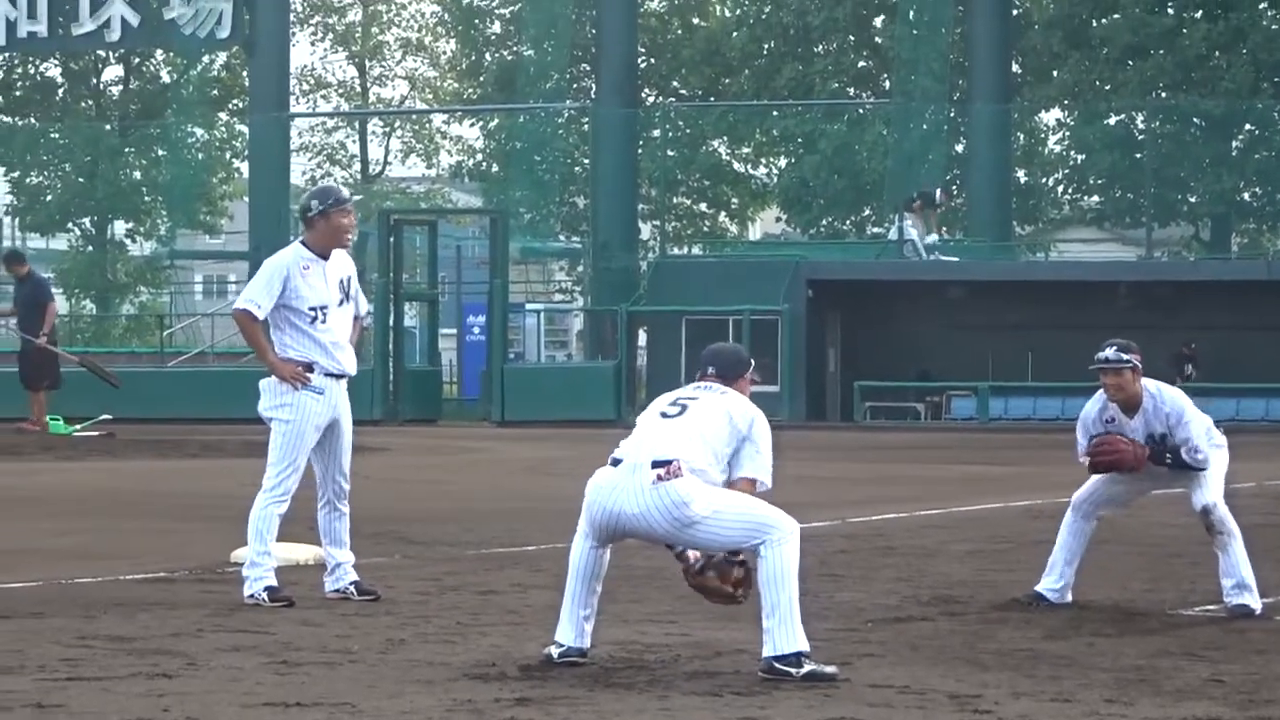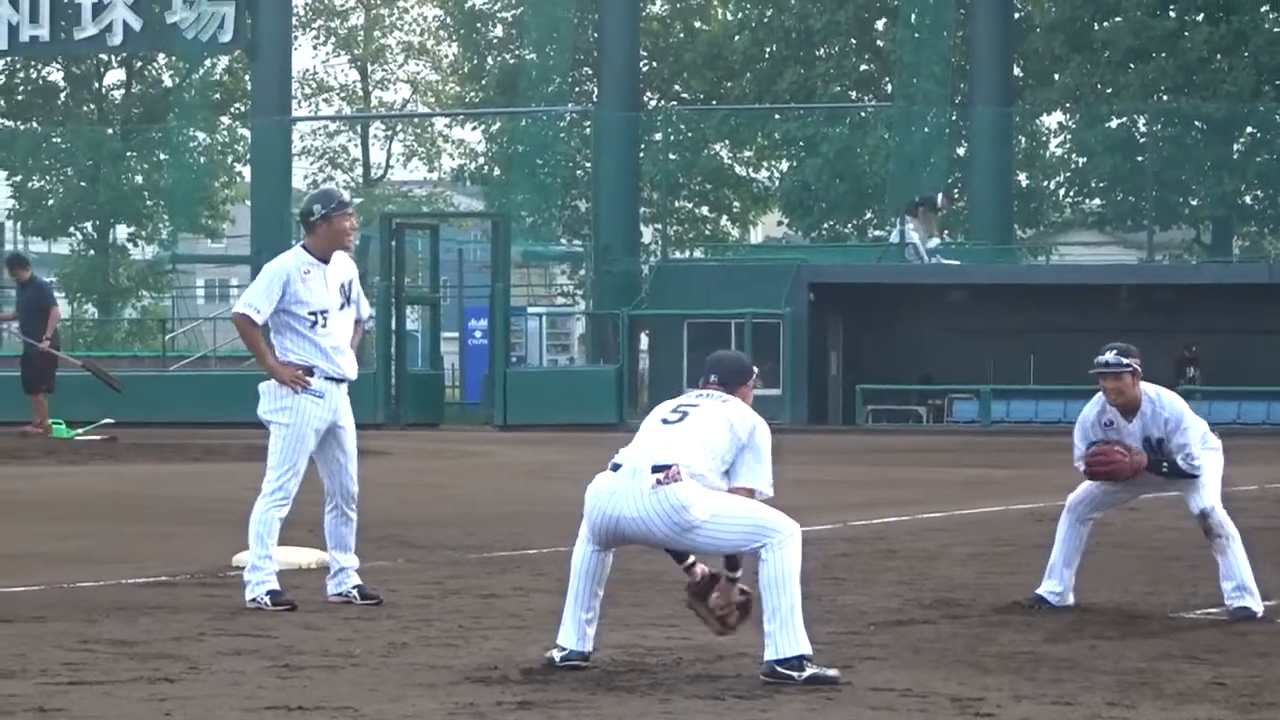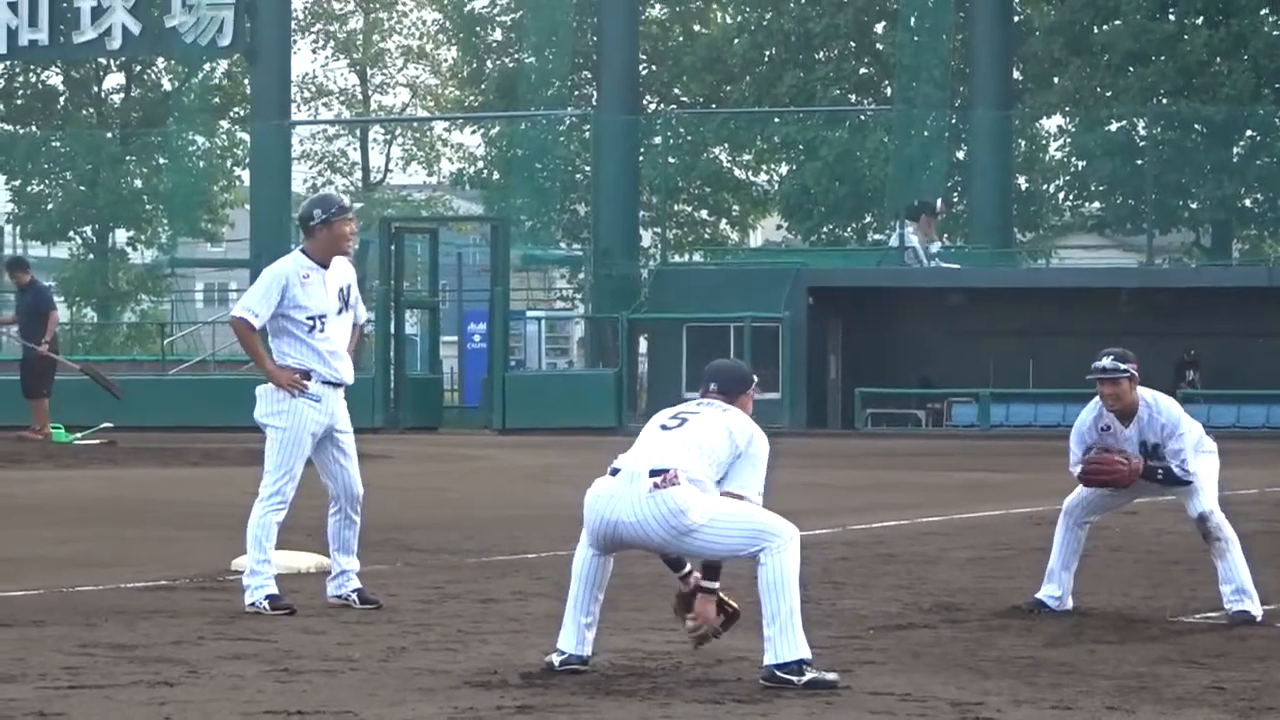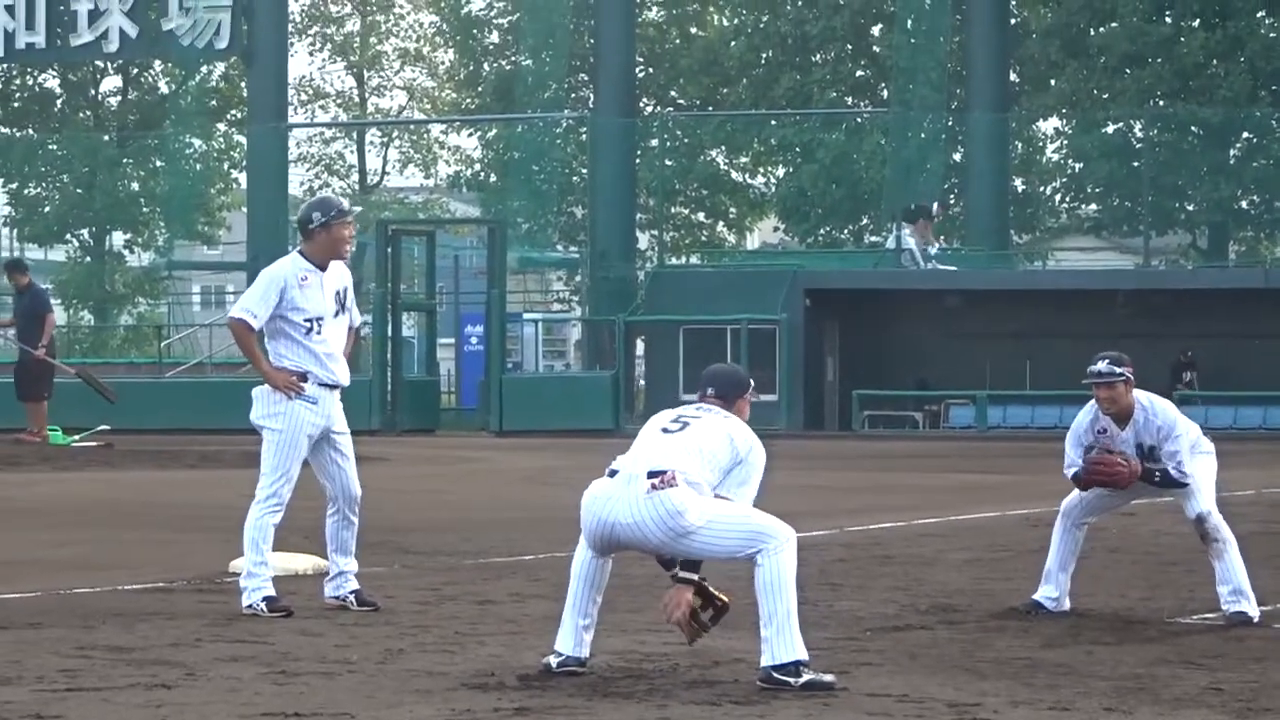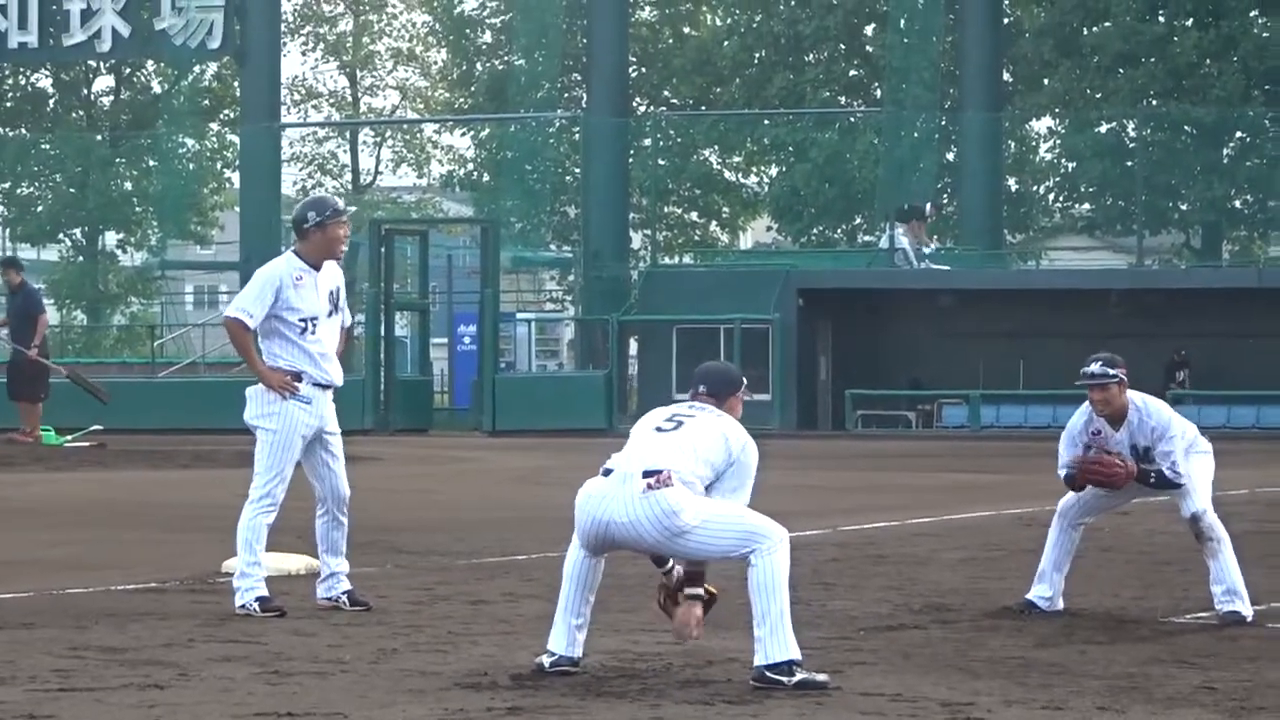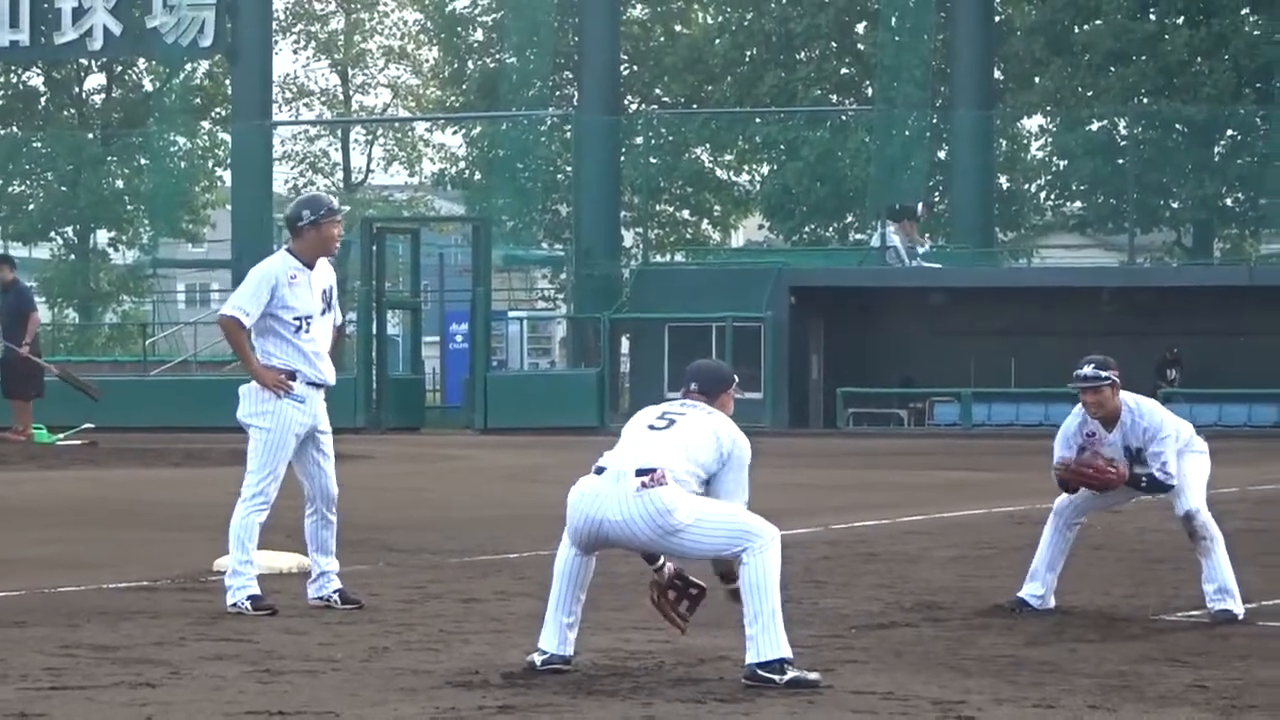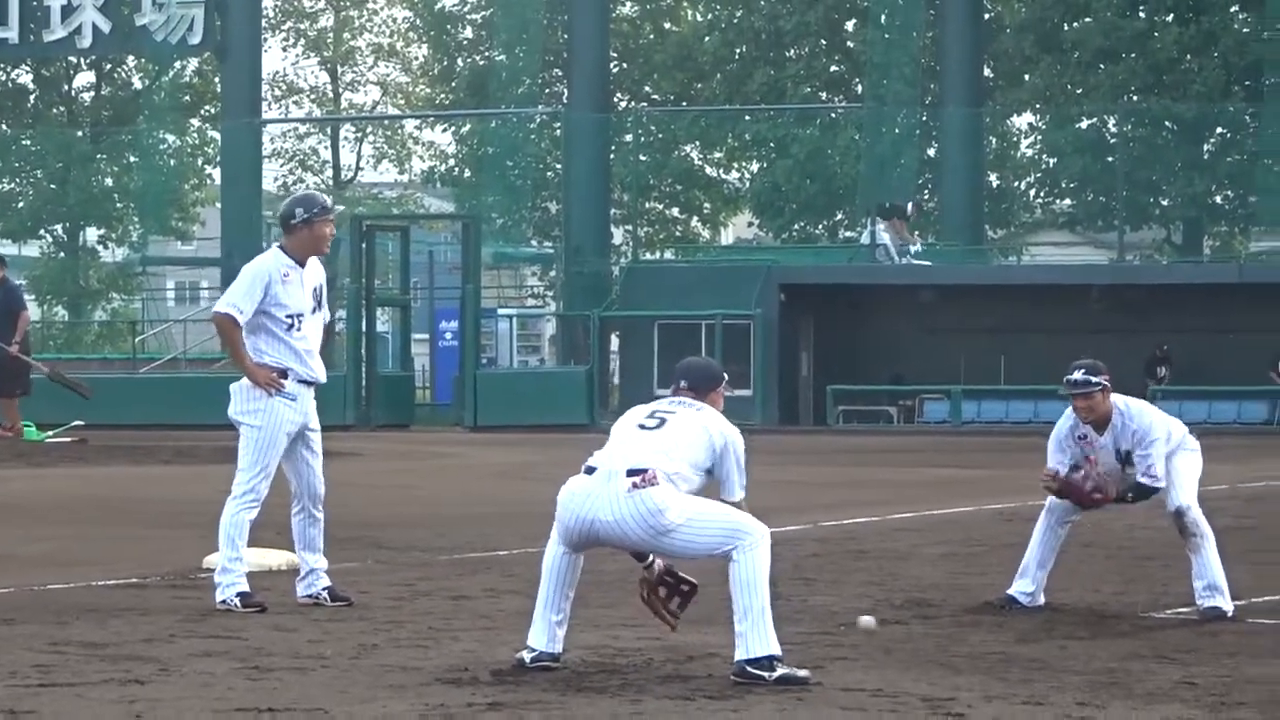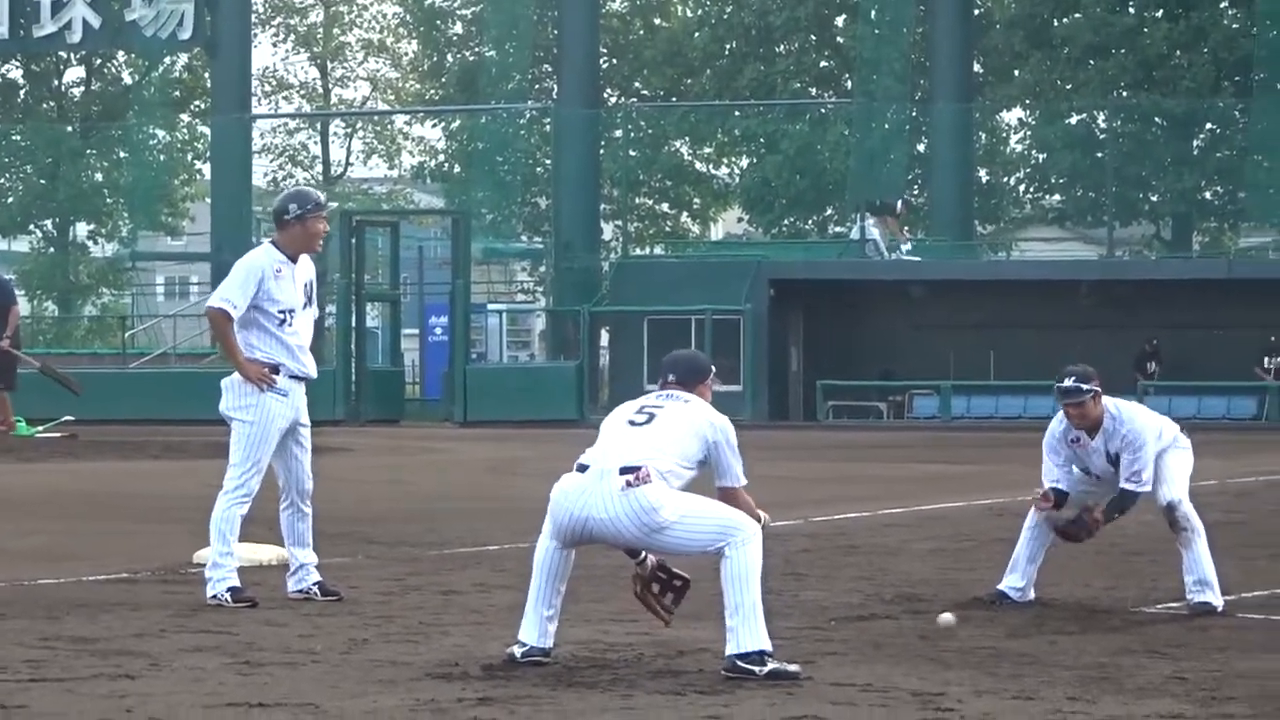
dt=0.1s
person 1, frame 1
left shoulder: (344, 263)
right shoulder: (284, 264)
right elbow: (244, 312)
right wrist: (274, 363)
left hip: (338, 389)
right hip: (302, 391)
left knee: (336, 490)
right knee: (278, 487)
left ankle: (340, 576)
right ankle: (258, 580)
person 1, frame 2
left shoulder: (346, 267)
right shoulder: (285, 268)
right elbow: (243, 315)
right wrist: (273, 367)
left hip: (338, 393)
right hip: (301, 394)
left knee: (345, 491)
right knee: (279, 491)
left ankle: (344, 579)
right ankle: (260, 584)
person 1, frame 3
left shoulder: (344, 271)
right shoulder: (284, 272)
right elbow: (241, 320)
right wrist: (271, 371)
left hip: (335, 397)
right hip: (298, 398)
left knee: (349, 494)
right knee: (276, 496)
left ankle: (344, 582)
right ankle: (259, 589)
person 1, frame 4
left shoulder: (341, 274)
right shoulder: (282, 273)
right elbow: (239, 321)
right wrist: (267, 372)
left hip: (331, 399)
right hip: (294, 401)
left knee: (347, 494)
right knee: (272, 497)
left ankle: (342, 583)
right ankle: (256, 590)
person 1, frame 5
left shoulder: (333, 273)
right shoulder: (277, 273)
right elbow: (234, 320)
right wrist: (262, 372)
left hip: (324, 399)
right hip: (288, 400)
left knee: (336, 495)
right knee: (265, 498)
left ankle: (334, 584)
right ankle: (249, 591)
person 1, frame 6
left shoulder: (325, 273)
right shoulder: (272, 271)
right elbow: (229, 318)
right wrist: (256, 370)
left hip: (315, 398)
right hip: (281, 399)
left knee: (324, 495)
right knee: (258, 495)
left ankle: (325, 584)
right ankle: (241, 589)
person 1, frame 7
left shoulder: (315, 271)
right shoulder: (265, 268)
right elbow: (223, 316)
right wrist: (249, 368)
left hip: (305, 396)
right hip: (272, 397)
left knee: (312, 493)
right knee: (248, 492)
left ankle: (313, 581)
right ankle: (230, 586)
person 1, frame 8
left shoulder: (306, 267)
right shoulder: (258, 263)
right elbow: (217, 311)
right wrist: (241, 364)
left hip: (296, 391)
right hip: (263, 392)
left knee: (299, 489)
right knee: (240, 487)
left ankle: (304, 576)
right ankle: (221, 581)
person 2, frame 1
left shoulder: (662, 401)
right shoulder: (748, 412)
right elbow: (740, 494)
left wrist: (679, 550)
left hip: (608, 489)
right hip: (669, 493)
left knee: (590, 534)
right knee: (780, 531)
left ankle: (569, 643)
right ankle: (784, 656)
person 2, frame 2
left shoulder: (665, 408)
right shoulder: (750, 422)
right elbow: (741, 503)
left wrist: (687, 564)
right wrist: (731, 575)
left hip: (606, 496)
right hip: (667, 499)
left knee: (594, 536)
right knee: (781, 533)
left ankle: (572, 647)
right ankle: (787, 660)
person 2, frame 3
left shoulder: (665, 415)
right shoulder: (747, 430)
right elbow: (729, 509)
left wrist: (683, 572)
right wrist: (709, 588)
left hip: (606, 499)
right hip: (665, 503)
left knee: (595, 542)
right knee: (780, 537)
left ankle: (571, 651)
right ankle: (786, 665)
person 2, frame 4
left shoulder: (662, 418)
right shoulder: (746, 439)
right elbow: (717, 515)
left wrist: (675, 571)
right wrist: (685, 580)
left hip: (602, 501)
right hip: (662, 504)
left knee: (594, 543)
right knee: (777, 539)
left ankle: (569, 652)
right ankle: (783, 665)
person 2, frame 5
left shoulder: (654, 416)
right shoulder: (739, 438)
right elbow: (708, 520)
left wrist: (668, 569)
right wrist: (692, 592)
left hip: (596, 499)
right hip: (657, 504)
left knee: (587, 543)
right knee: (770, 540)
left ankle: (562, 652)
right ankle: (777, 665)
person 2, frame 6
left shoulder: (645, 415)
right shoulder: (730, 433)
right elbow: (724, 520)
left wrist: (657, 564)
right wrist: (734, 585)
left hip: (590, 499)
right hip: (651, 503)
left knee: (577, 541)
right knee: (762, 538)
left ankle: (553, 650)
right ankle: (767, 663)
person 2, frame 7
left shoulder: (635, 413)
right shoulder: (722, 429)
right elbow: (732, 508)
left wrist: (646, 561)
left hip: (580, 497)
right hip: (642, 503)
left knee: (566, 539)
right knee: (751, 537)
left ankle: (542, 647)
right ankle: (757, 660)
person 2, frame 8
left shoulder: (623, 409)
right shoulder: (712, 419)
right elbow: (731, 496)
left wrist: (638, 556)
right wrist: (756, 516)
left hip: (574, 496)
right hip: (635, 500)
left knee: (555, 535)
right knee: (743, 533)
left ankle: (532, 642)
right ankle: (748, 655)
person 3, frame 1
left shoulder: (1171, 402)
right shoulder: (1095, 410)
left elbow: (1199, 458)
right elbow: (1091, 458)
left wrist: (1148, 454)
left hip: (1201, 451)
left knee: (1210, 506)
right knee: (1083, 503)
left ankle: (1242, 597)
right ankle: (1053, 590)
person 3, frame 2
left shoulder: (1169, 407)
right shoulder: (1093, 413)
left elbow: (1192, 467)
right elbow: (1086, 464)
left wrist: (1145, 462)
left hip: (1195, 454)
left knee: (1207, 509)
right knee: (1077, 505)
left ankle: (1243, 599)
right ankle: (1055, 592)
person 3, frame 3
left shoulder: (1166, 412)
right shoulder: (1090, 417)
left elbow: (1186, 473)
right elbow: (1081, 470)
left wrist: (1140, 469)
left hip: (1191, 458)
left knee: (1206, 513)
right knee: (1073, 509)
left ankle: (1243, 603)
right ankle: (1054, 596)
person 3, frame 4
left shoulder: (1162, 414)
right shoulder: (1086, 421)
left elbow: (1180, 477)
right elbow: (1077, 479)
left wrist: (1138, 471)
left hip: (1189, 456)
left knee: (1204, 514)
right knee: (1071, 510)
left ankle: (1240, 605)
right ankle: (1051, 598)
person 3, frame 5
left shoulder: (1157, 415)
right shoulder: (1081, 422)
left elbow: (1175, 477)
right elbow: (1071, 480)
left wrist: (1134, 472)
left hip: (1185, 456)
left knee: (1199, 513)
right knee: (1068, 510)
left ankle: (1234, 604)
right ankle: (1044, 597)
person 3, frame 6
left shoulder: (1150, 417)
right shoulder: (1075, 425)
left elbow: (1166, 481)
right elbow: (1071, 484)
left wrist: (1128, 479)
left hip: (1182, 454)
left knee: (1192, 511)
right knee: (1064, 509)
left ankle: (1225, 602)
right ankle: (1036, 595)
person 3, frame 7
left shoulder: (1141, 418)
right shoulder: (1067, 427)
left elbow: (1152, 482)
right elbow: (1065, 487)
left wrist: (1115, 495)
right wrist: (1058, 484)
left hip: (1173, 453)
right hip: (1112, 469)
left knee: (1183, 508)
right knee: (1055, 507)
left ankle: (1215, 600)
right ankle: (1025, 593)
person 3, frame 8
left shoulder: (1132, 423)
right shoulder: (1058, 430)
left elbow: (1133, 488)
right elbow: (1059, 485)
left wrist: (1104, 518)
right wrist: (1051, 501)
left hip: (1165, 451)
right hip: (1103, 467)
left knee: (1174, 502)
right knee: (1045, 503)
left ankle: (1204, 594)
right ankle: (1015, 587)
